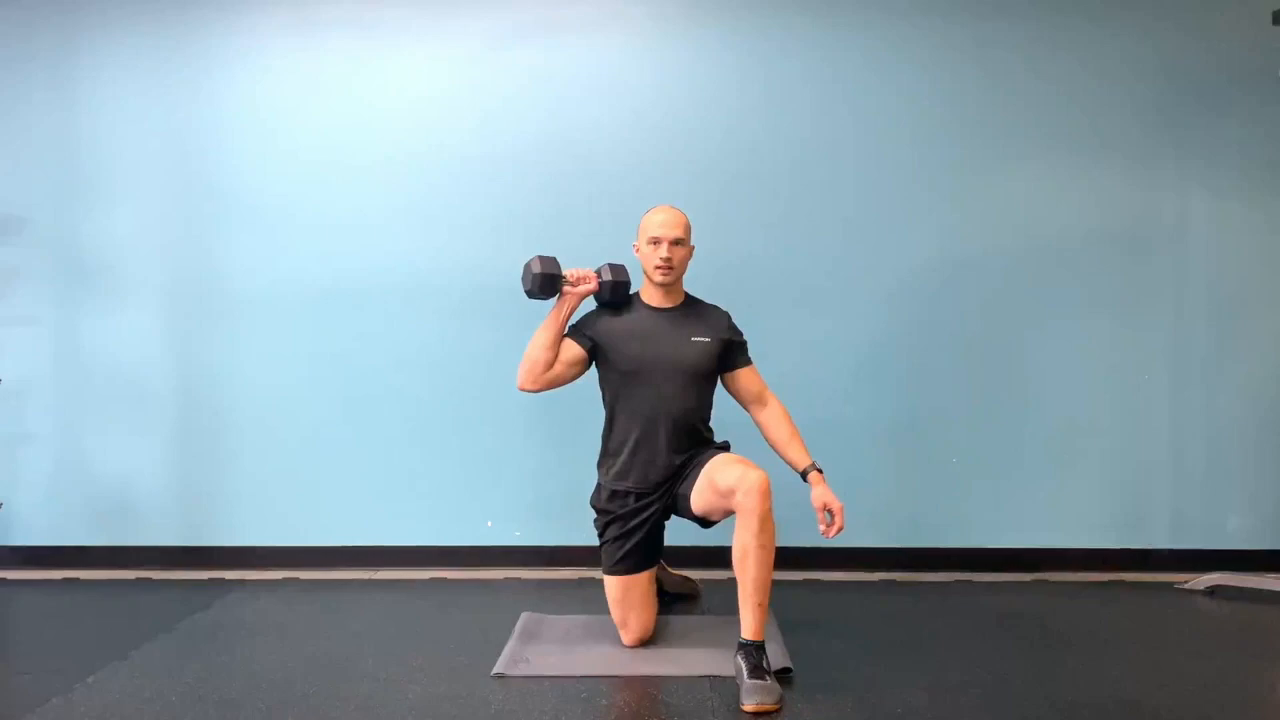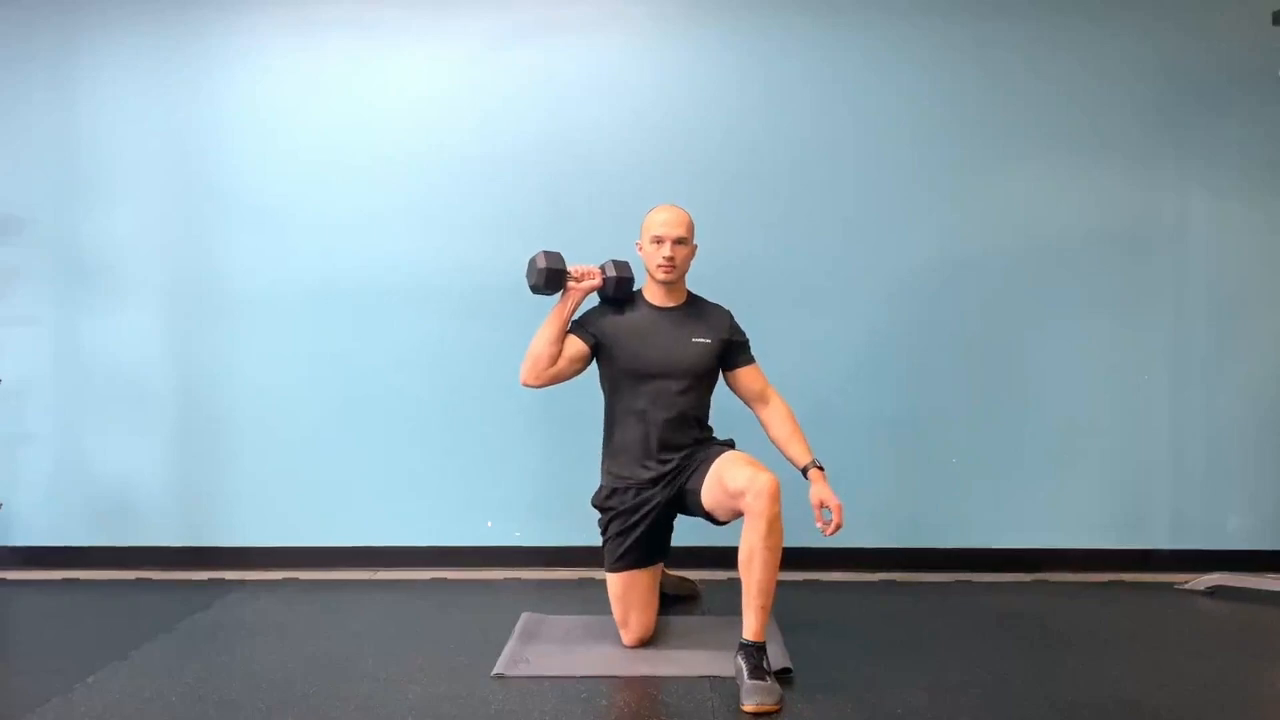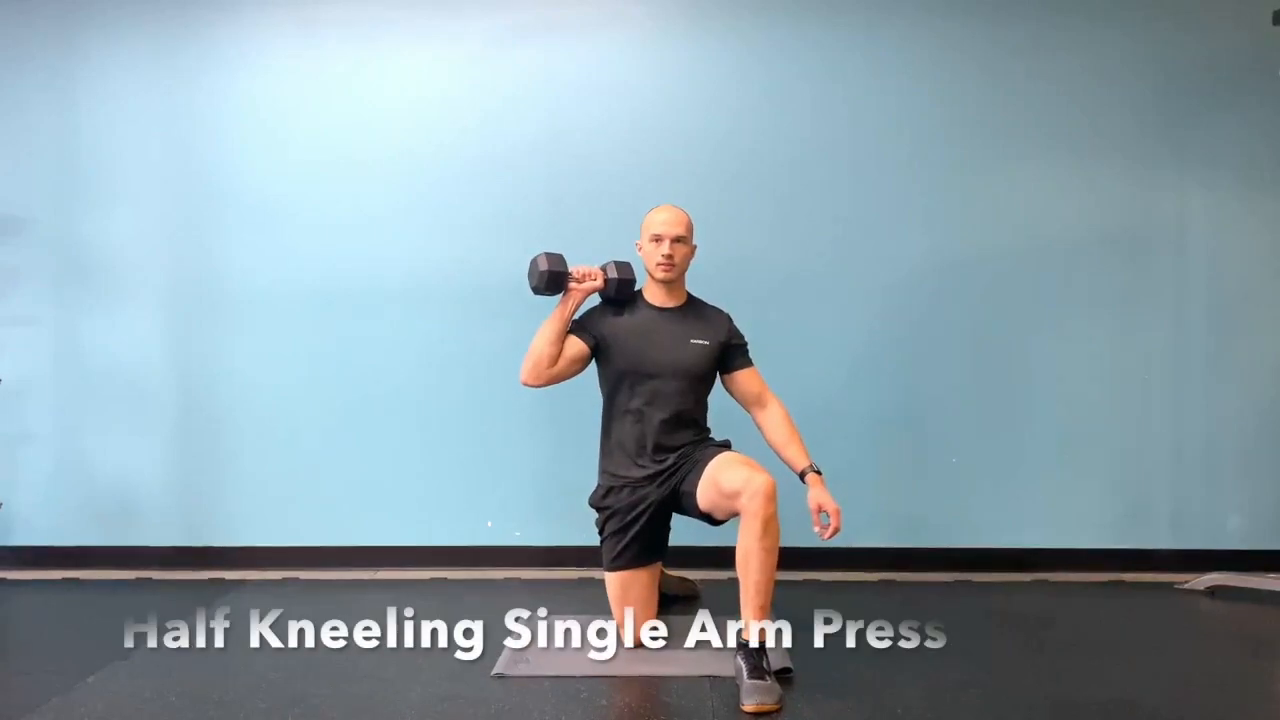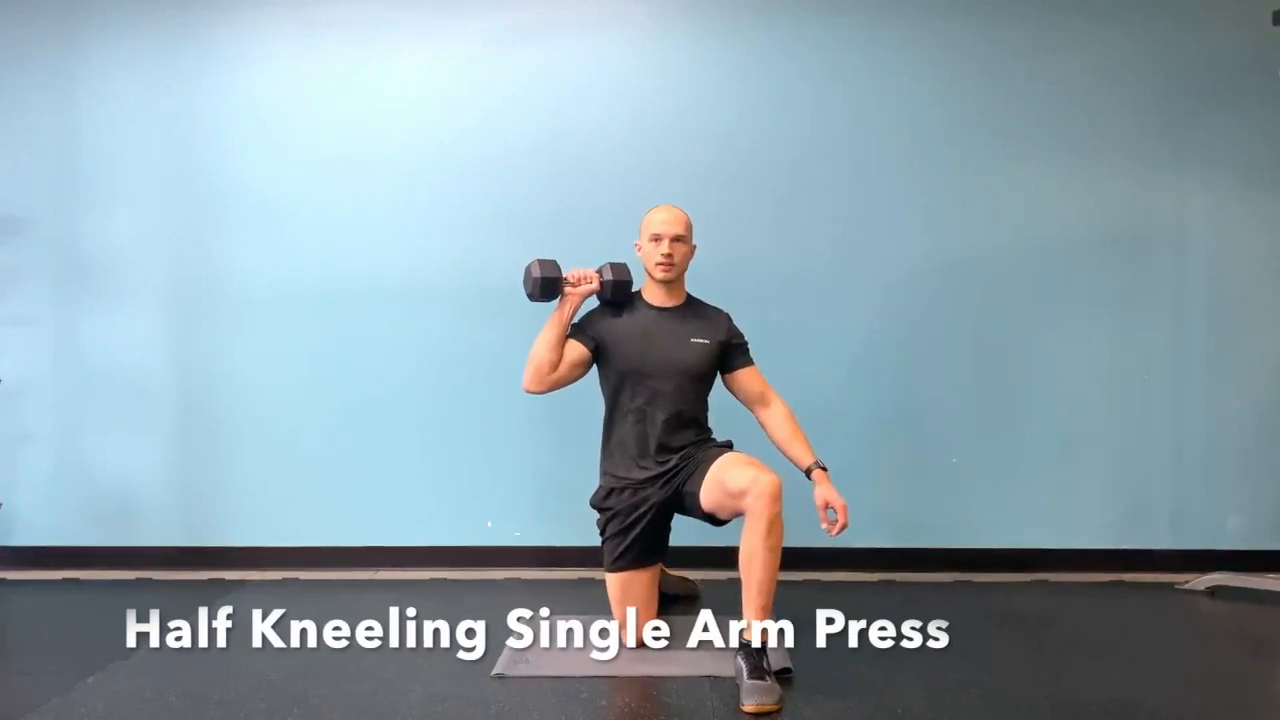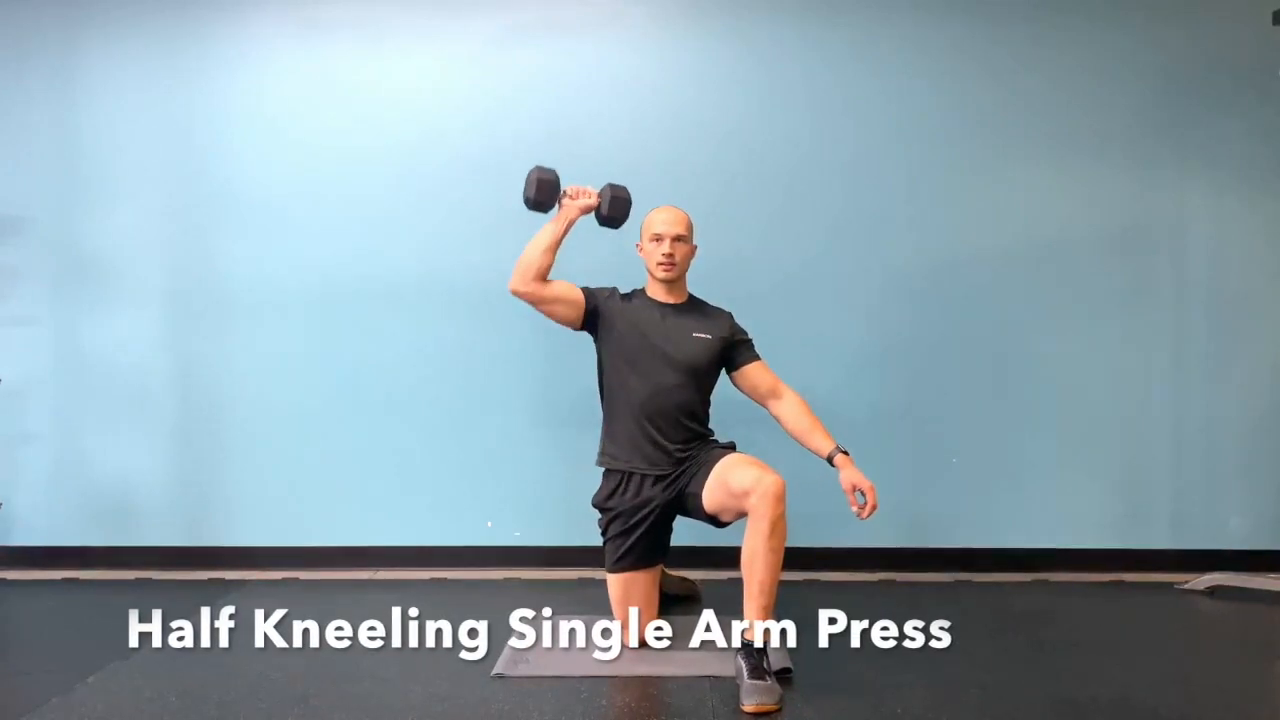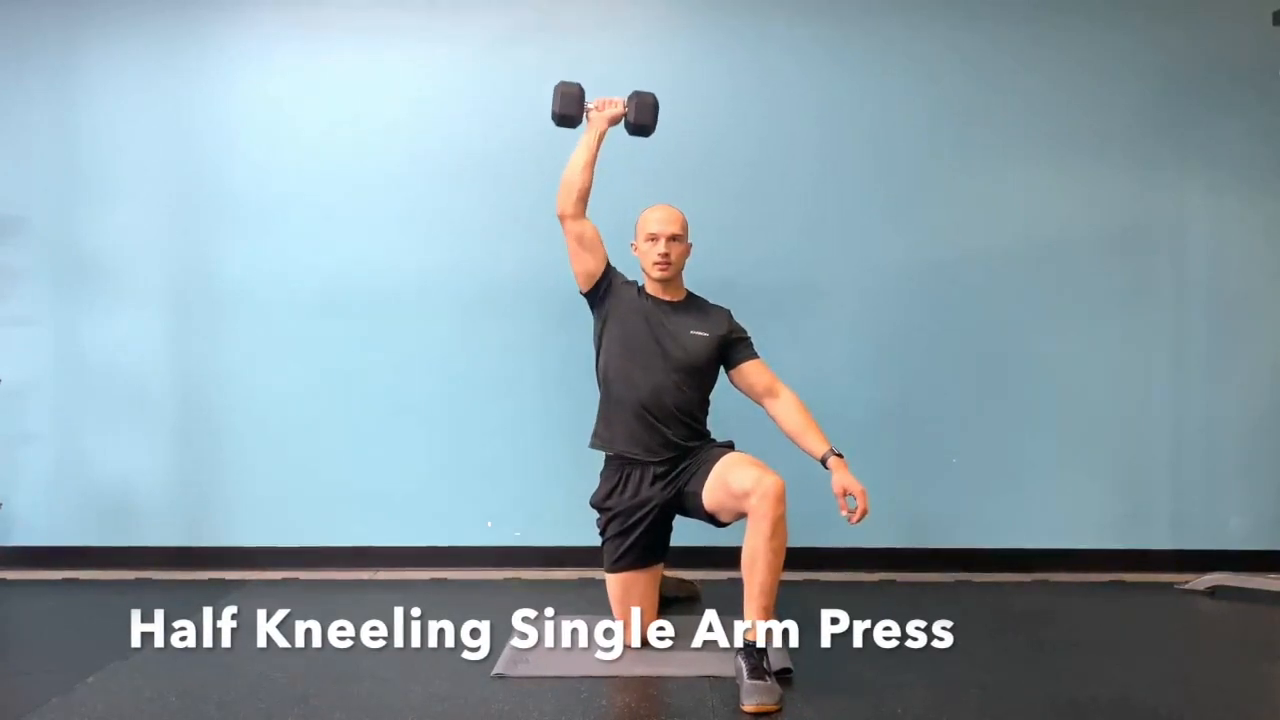
dt=0.4s
person 1, frame 1
left shoulder: (716, 324)
right shoulder: (604, 322)
left elbow: (762, 404)
right elbow: (531, 380)
left wrist: (814, 476)
right wrist: (564, 305)
left hip: (694, 469)
right hip: (626, 486)
left knee: (753, 485)
right knee: (634, 635)
left ankle: (751, 652)
right ankle: (653, 576)
person 1, frame 2
left shoulder: (718, 323)
right shoulder: (607, 318)
left elbow: (766, 401)
right elbow: (534, 375)
left wrist: (814, 472)
right wrist: (568, 300)
left hip: (696, 461)
right hip: (630, 481)
left knee: (763, 488)
right knee: (635, 635)
left ankle: (752, 652)
right ankle: (656, 578)
person 1, frame 3
left shoulder: (716, 326)
right shoulder: (607, 318)
left elbow: (763, 405)
right elbow: (534, 375)
left wrist: (812, 477)
right wrist: (569, 301)
left hip: (692, 461)
right hip: (626, 481)
left knee: (758, 488)
right knee: (633, 635)
left ankle: (751, 651)
right ankle: (655, 581)
person 1, frame 4
left shoulder: (716, 325)
right shoulder: (606, 320)
left elbow: (765, 403)
right elbow: (537, 382)
left wrist: (817, 473)
right wrist: (567, 306)
left hip: (694, 462)
right hip: (628, 482)
left knee: (764, 487)
right knee: (634, 635)
left ankle: (752, 650)
right ankle: (655, 578)
person 1, frame 5
left shoulder: (718, 324)
right shoulder: (609, 310)
left elbow: (776, 395)
right elbow: (525, 283)
left wrist: (839, 458)
right wrist: (568, 214)
left hip: (695, 464)
right hip: (630, 481)
left knee: (767, 488)
right knee: (634, 633)
left ankle: (753, 651)
right ankle: (662, 579)
person 1, frame 6
left shoulder: (716, 322)
right shoulder: (611, 298)
left elbow: (773, 394)
right elbow: (571, 213)
left wrist: (833, 460)
right wrist: (597, 129)
left hip: (695, 463)
right hip: (627, 476)
left knee: (768, 489)
right knee: (635, 634)
left ankle: (752, 651)
right ankle: (660, 579)
